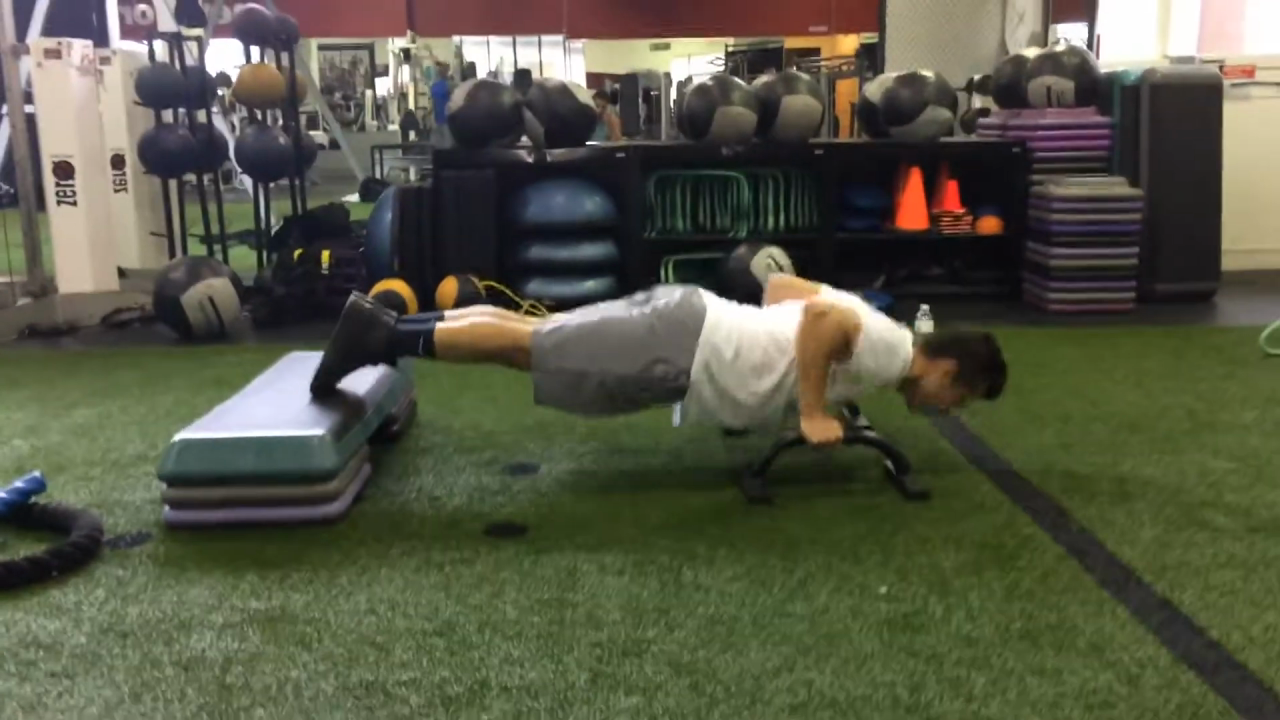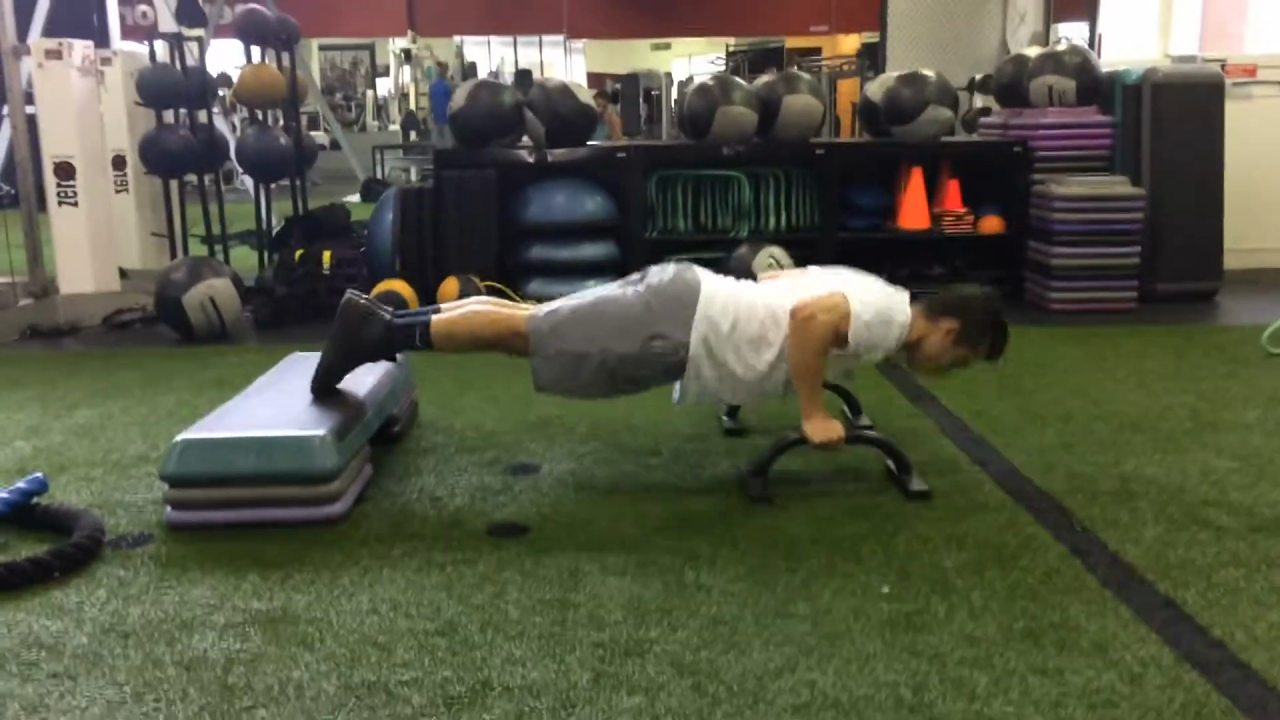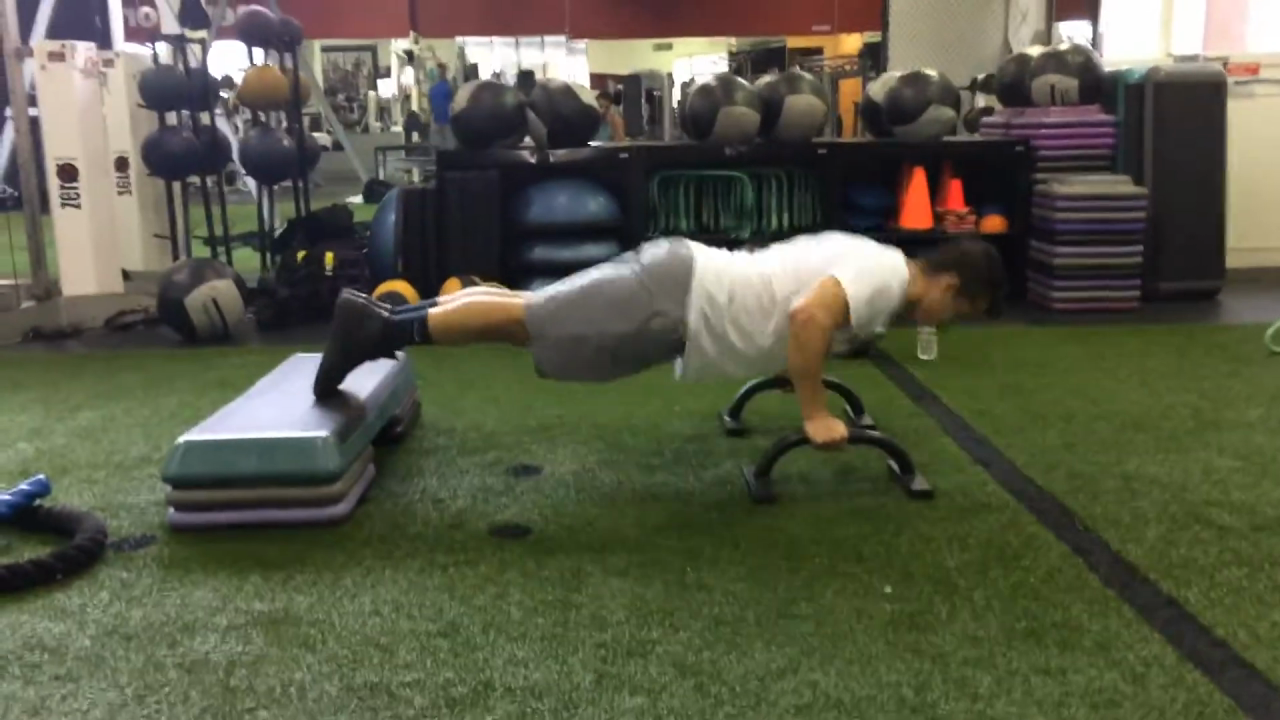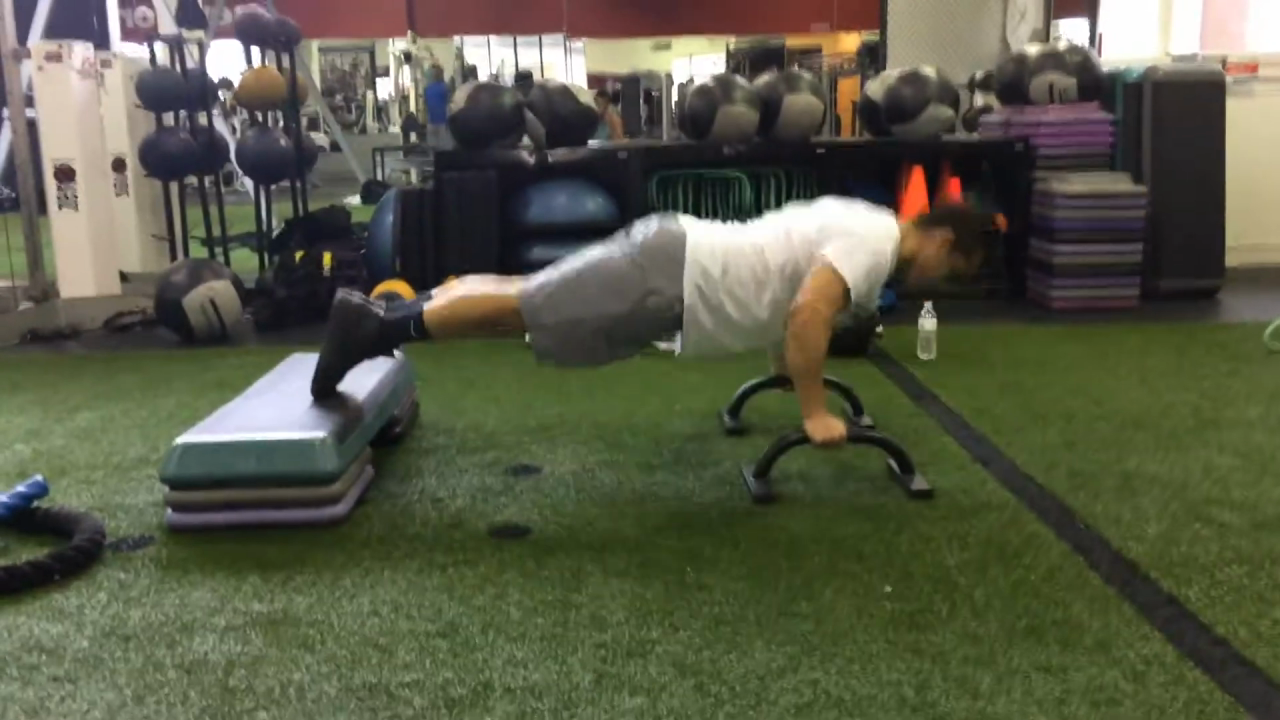
dt=0.1s
person 1, frame 1
left shoulder: (877, 326)
right shoulder: (889, 350)
left elbow: (780, 282)
right elbow: (821, 318)
left wrist: (789, 376)
right wrist: (812, 413)
left hip: (688, 320)
right hip: (680, 350)
left knee: (531, 334)
right knee: (526, 345)
left ankle: (384, 325)
right ankle: (379, 331)
person 1, frame 2
left shoulder: (875, 301)
right shoulder: (886, 318)
left elbow: (776, 279)
right elbow: (811, 315)
left wrist: (784, 363)
right wrist: (812, 413)
left hip: (688, 299)
right hip: (682, 329)
left knee: (530, 321)
right knee: (525, 331)
left ankle: (383, 321)
right ankle: (377, 329)
person 1, frame 3
left shoulder: (865, 257)
right shoulder: (883, 278)
right elbow: (807, 320)
left wrist: (792, 373)
right wrist: (815, 413)
left hip: (679, 278)
right hip: (674, 303)
left knee: (526, 308)
right knee: (522, 320)
left ankle: (382, 316)
right ankle: (375, 327)
person 1, frame 4
left shoulder: (858, 223)
right shoulder: (877, 244)
right elbow: (809, 314)
left wrist: (786, 367)
right wrist: (813, 411)
left hip: (674, 253)
right hip: (669, 282)
left knee: (517, 297)
right knee: (517, 310)
left ankle: (377, 313)
right ankle: (373, 328)
